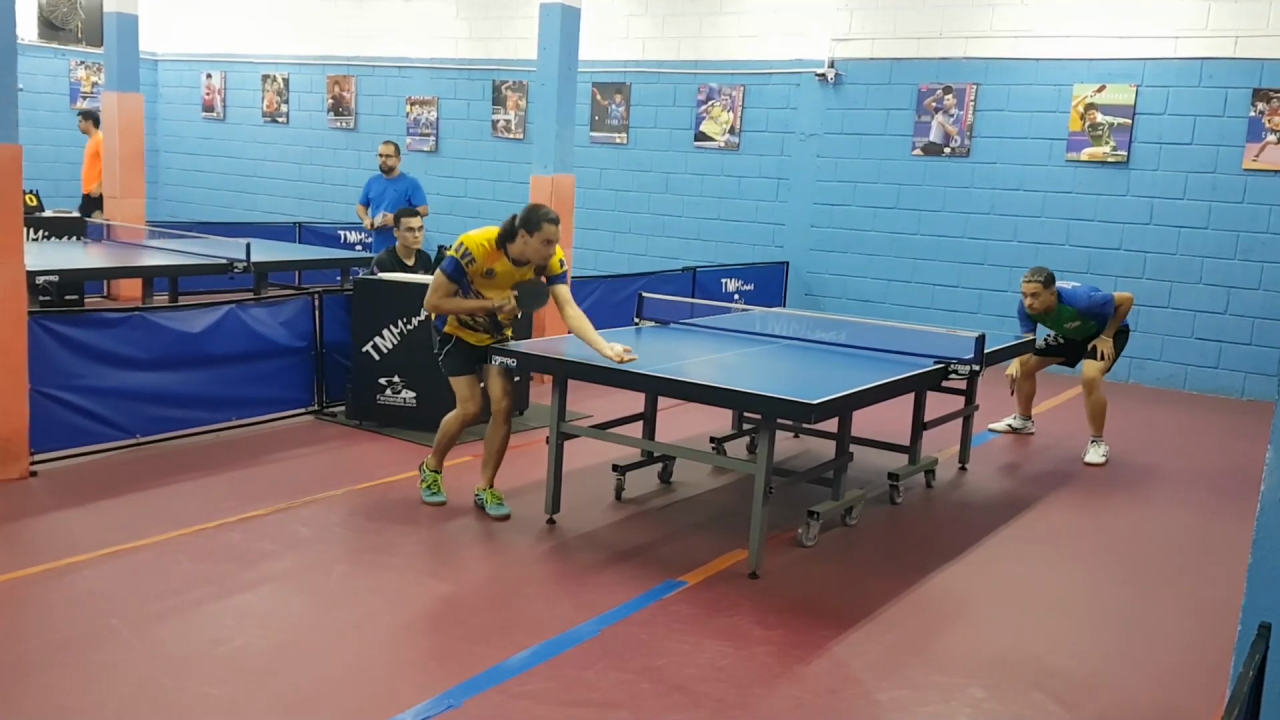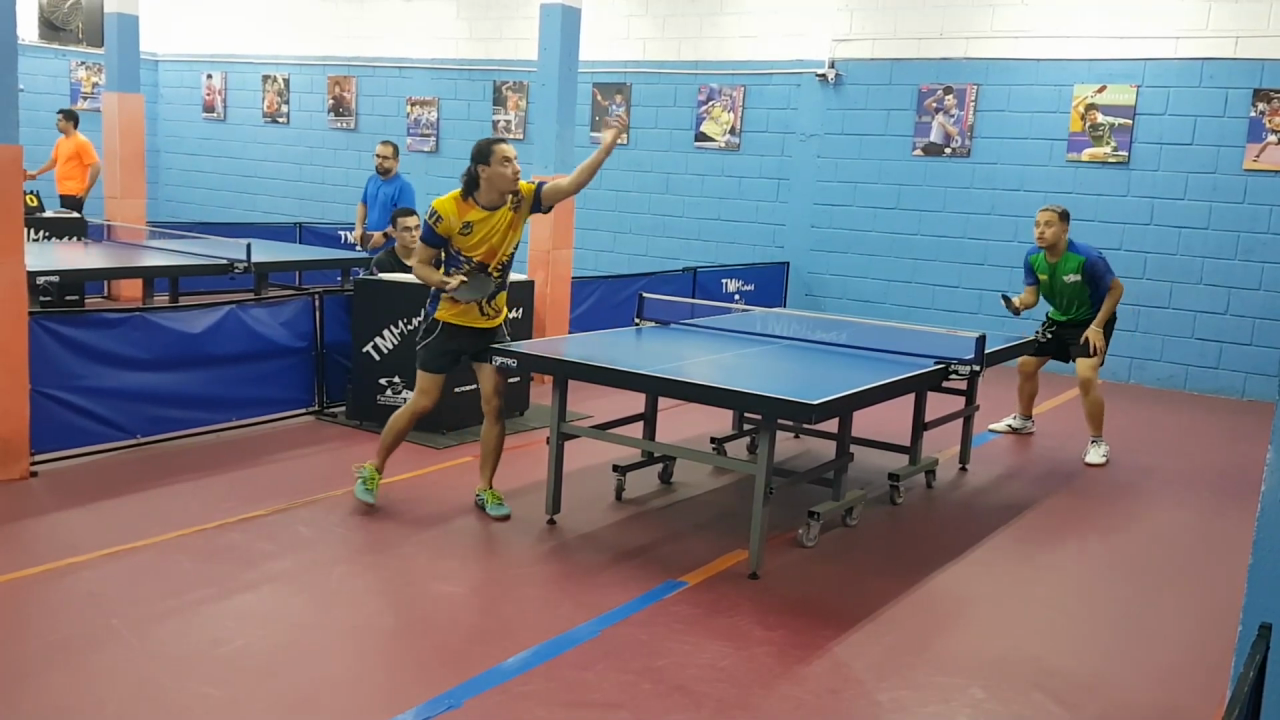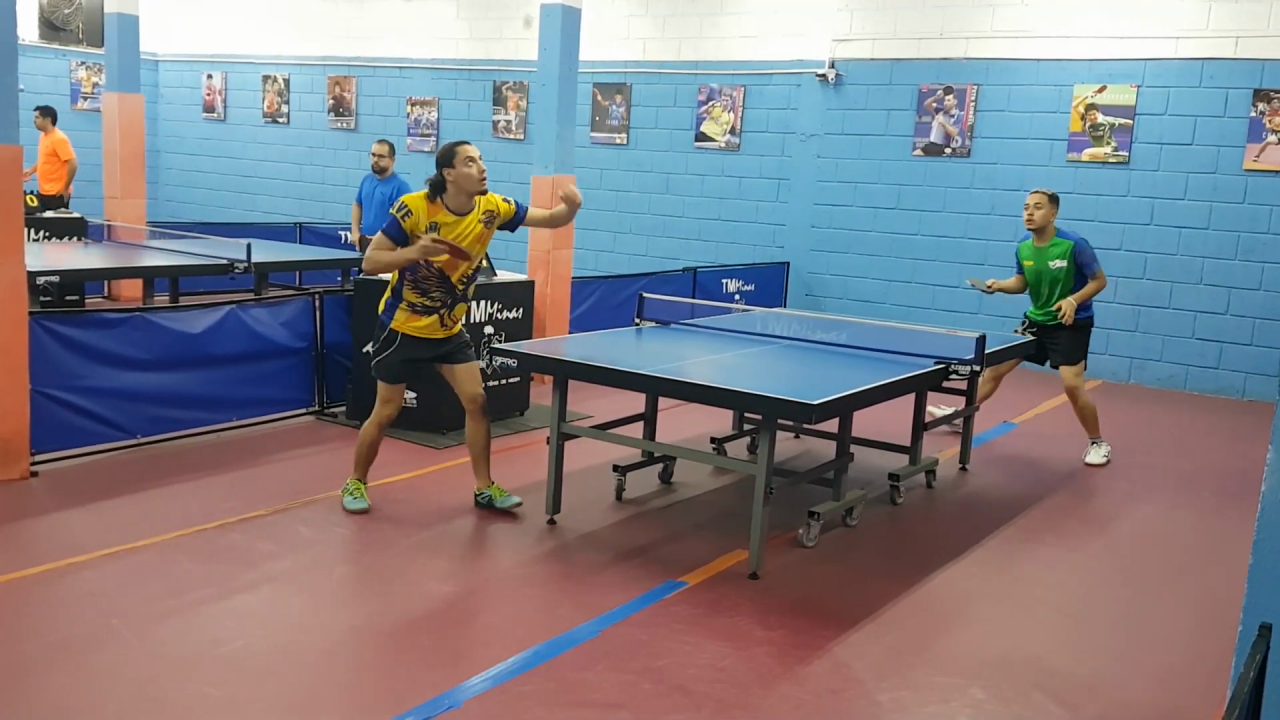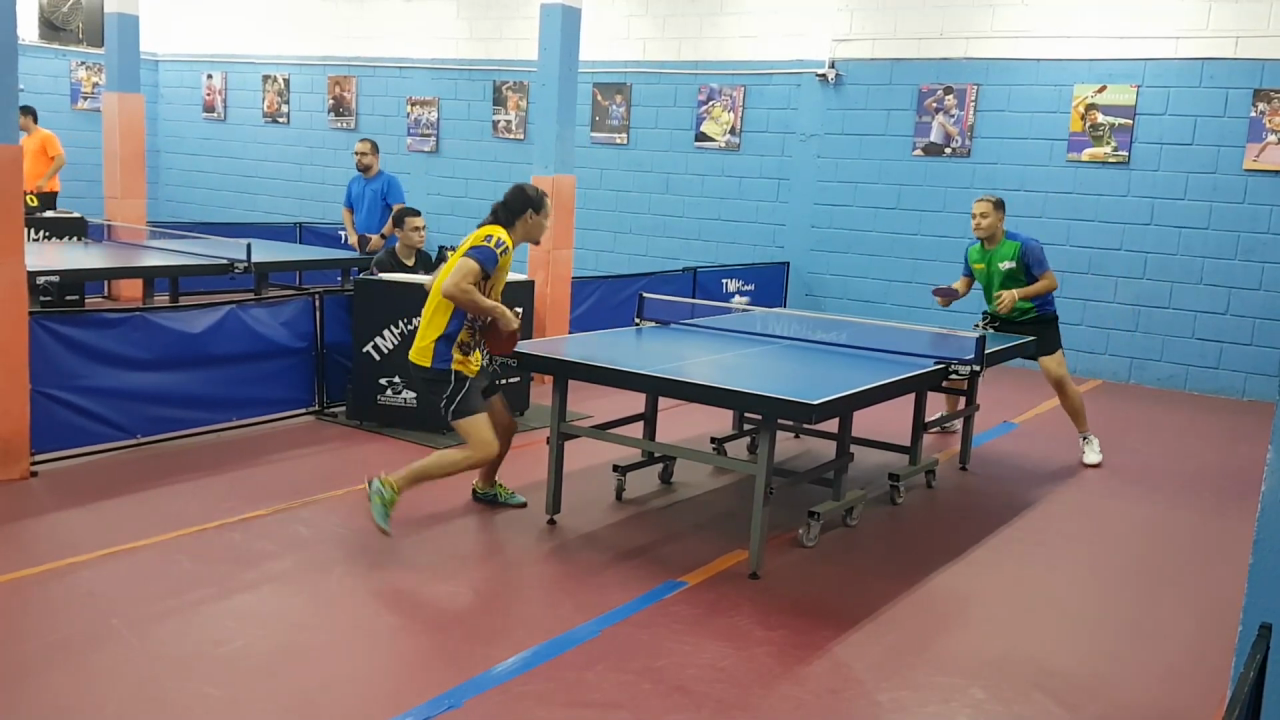
dt=0.5s
person 1, frame 1
left shoulder: (550, 259)
right shoulder: (474, 247)
left elbow: (569, 310)
right elbow: (433, 302)
left wrist: (603, 347)
right wrist: (489, 305)
left hip: (497, 336)
right hip: (457, 332)
left knee: (503, 406)
right knee: (470, 408)
left ankle: (485, 489)
right ankle: (431, 469)
person 1, frame 2
left shoulder: (521, 198)
right shoulder: (445, 210)
left elbow: (571, 184)
right elbow: (422, 266)
left wrist: (606, 147)
right wrist: (445, 281)
left hip: (491, 325)
right hip: (447, 321)
left knee: (495, 407)
right knee: (422, 404)
left ankle: (486, 490)
right ankle: (371, 470)
person 1, frame 3
left shoulder: (492, 209)
right shoulder: (413, 207)
left elbow: (551, 220)
right elbow: (370, 264)
left wrist: (570, 207)
right wrist: (412, 253)
left hip: (450, 328)
right hip: (401, 328)
left knee: (477, 402)
right knee: (386, 412)
left ankle: (484, 487)
right ankle: (356, 483)
person 1, frame 4
left shoulder: (493, 239)
right shoulder: (497, 241)
left elbow: (456, 293)
right elbow: (452, 289)
left wrist: (499, 317)
right wrist: (496, 309)
left hip: (464, 360)
right hip: (442, 364)
left knee: (506, 426)
right knee: (484, 449)
left ankle: (485, 487)
right ankle: (390, 484)
person 2, frame 1
left shoulder: (1080, 301)
right shoulder: (1026, 307)
left elbow: (1126, 299)
left wrist: (1106, 336)
right wrist: (1015, 364)
left hip: (1105, 332)
right hip: (1071, 334)
left knee: (1090, 376)
right knee: (1025, 366)
left ankle: (1098, 442)
right ankle: (1023, 421)
person 2, frame 2
left shoulder: (1088, 257)
right shoulder: (1032, 257)
left elbow: (1116, 289)
right elbow: (1031, 295)
left wrist: (1096, 327)
right wrist: (1020, 303)
left hip: (1093, 320)
right hip: (1058, 319)
left knee: (1086, 376)
right knee: (1026, 365)
left ankle: (1098, 442)
right ankle: (1023, 420)
person 2, frame 3
left shoulder: (1075, 245)
right shoulder: (1023, 248)
left elbow: (1099, 280)
left wrist: (1074, 300)
right wrist: (997, 285)
left hip: (1071, 324)
right hip: (1036, 321)
left knee: (1072, 384)
right knee: (996, 368)
left ankle: (1098, 443)
person 2, frame 4
left shoulder: (1024, 246)
right shoulder: (972, 251)
left elbow: (1050, 282)
right elbow: (965, 282)
left wrist: (1015, 294)
right wrist: (952, 294)
left hip: (1037, 318)
right hip: (998, 318)
left knee: (1058, 376)
left ankle: (1087, 438)
right ankle: (950, 419)
